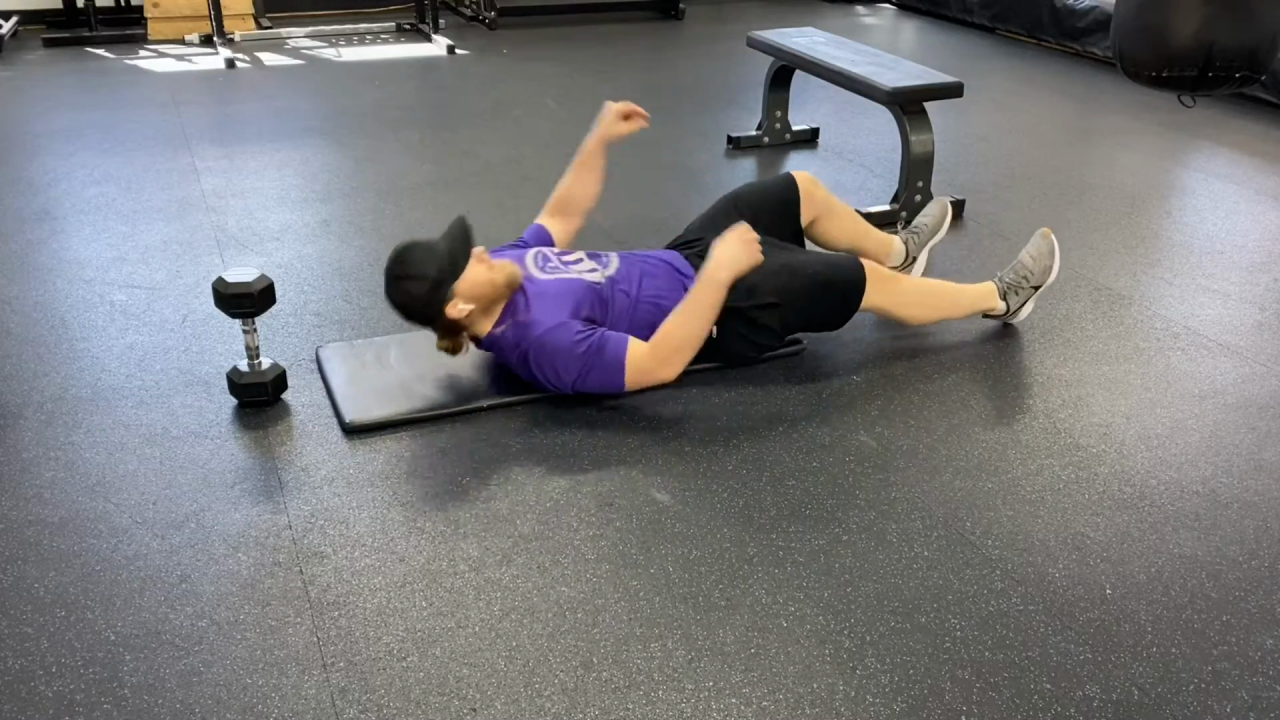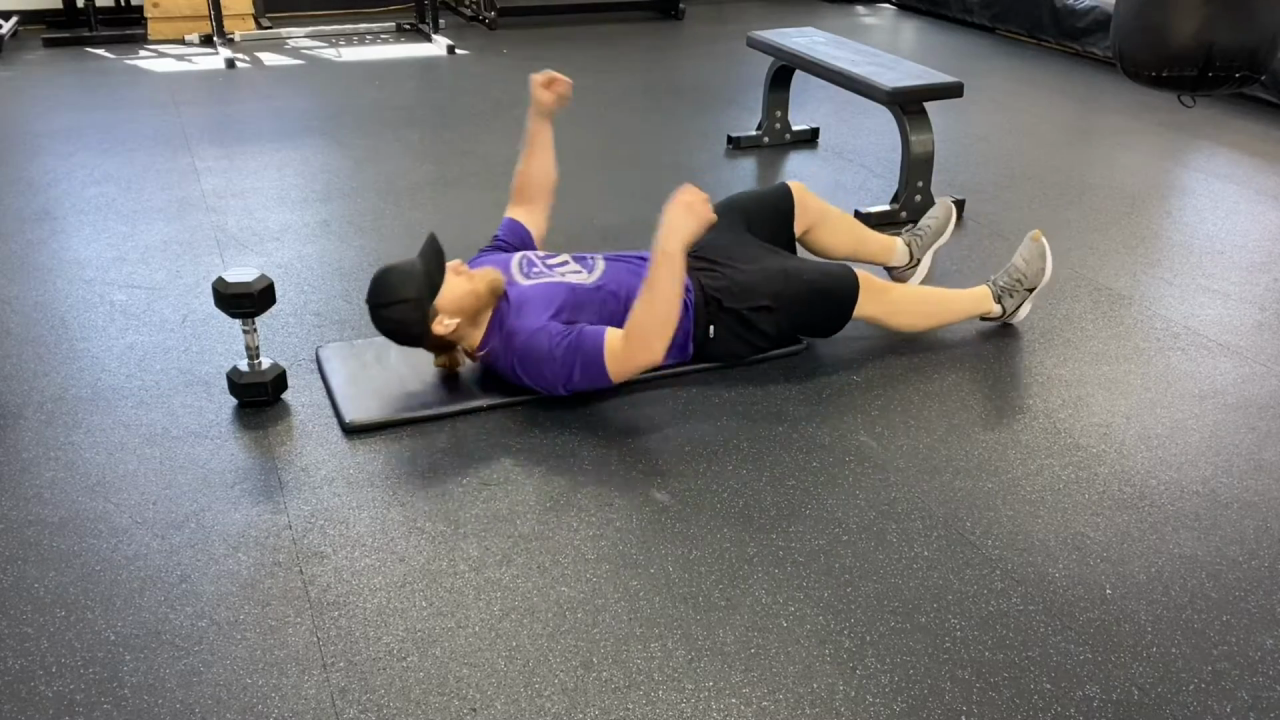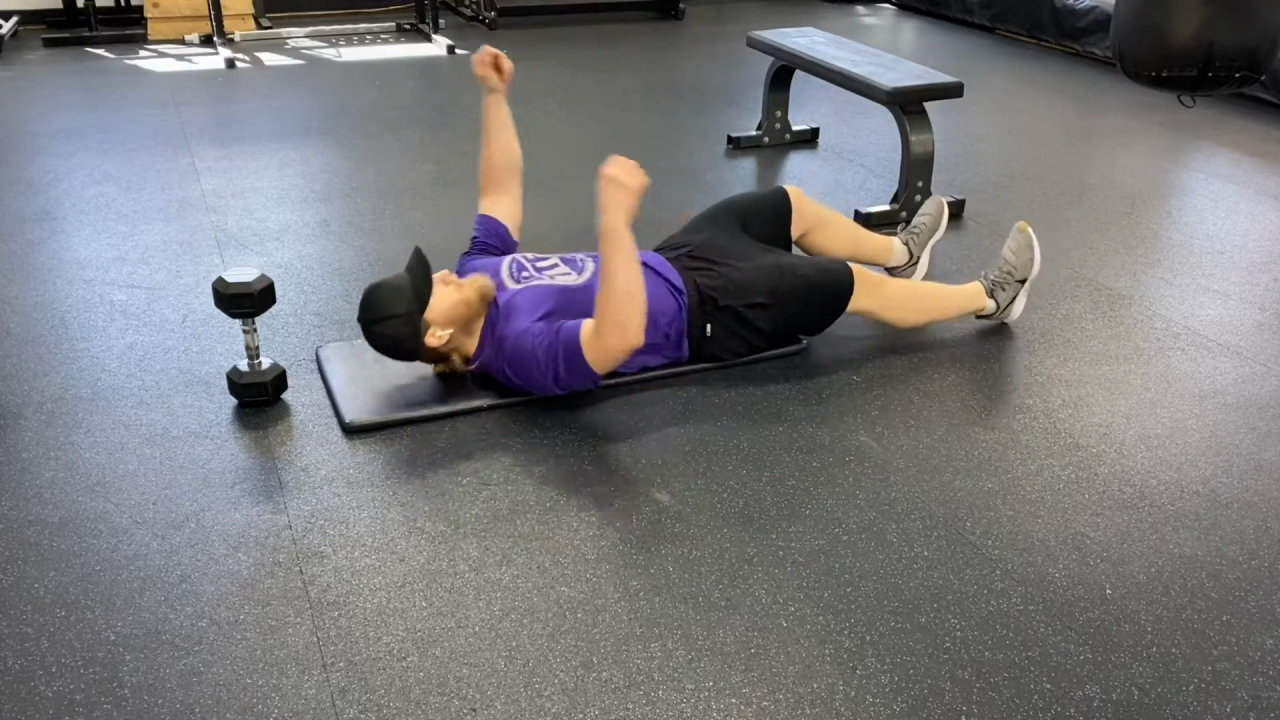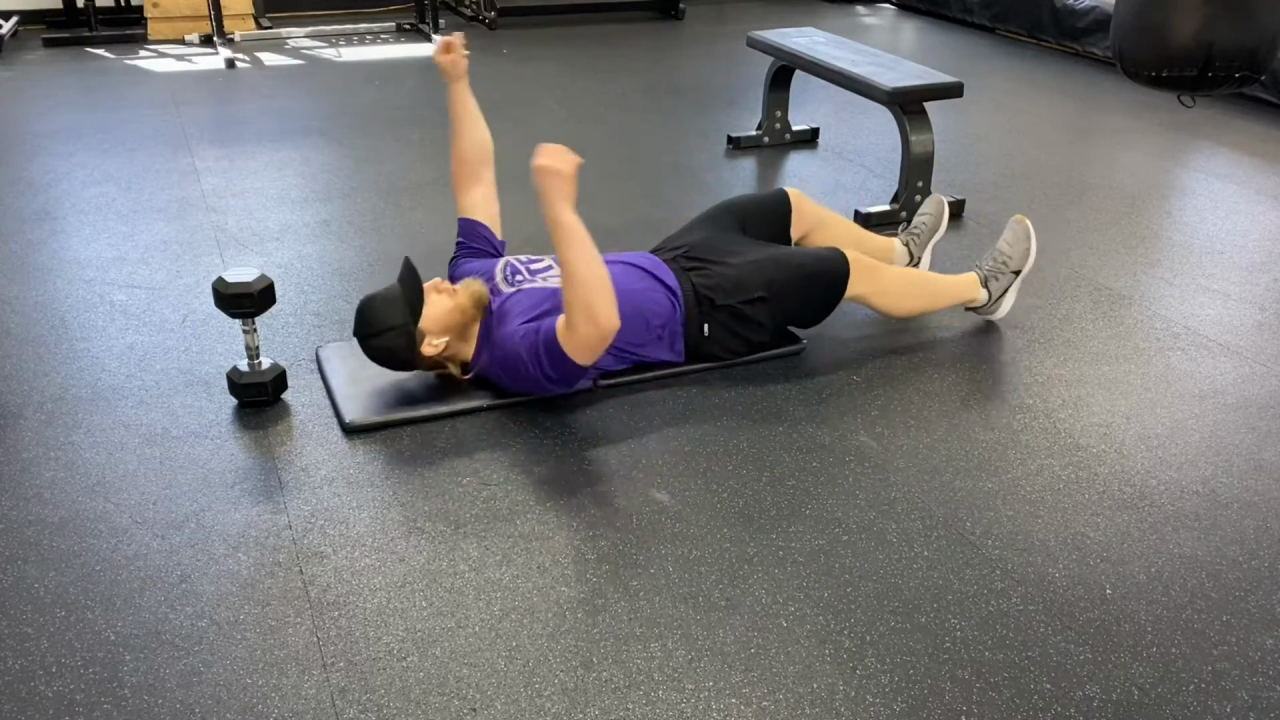
dt=0.1s
person 1, frame 1
left shoulder: (505, 267)
right shoulder: (542, 342)
left elbow: (564, 214)
right elbow: (658, 363)
left wrist: (598, 139)
right wrist: (722, 270)
left hip: (678, 259)
right hip: (711, 317)
left knee: (801, 191)
right knee: (868, 283)
left ankle: (897, 250)
right ankle: (996, 298)
person 1, frame 2
left shoulder: (489, 272)
right shoulder: (530, 347)
left elbow: (532, 201)
right elbow: (644, 349)
left wrist: (541, 118)
right wrist: (672, 237)
left hip: (676, 272)
right hip: (708, 316)
left knee: (796, 200)
right knee: (863, 293)
left ankle: (902, 255)
right ankle: (993, 301)
person 1, frame 3
left shoulder: (477, 272)
right shoulder: (520, 350)
left elbow: (502, 187)
right elbow: (622, 335)
left wrist: (494, 94)
right wrist: (615, 216)
left hip: (665, 265)
right hip: (698, 314)
left knee: (795, 204)
right knee: (859, 287)
left ankle: (898, 254)
right ankle: (986, 297)
person 1, frame 4
left shoulder: (474, 274)
right shoulder: (518, 357)
left elbow: (478, 178)
right elbow: (599, 324)
left wrist: (456, 83)
right wrist: (558, 204)
left hip: (667, 269)
right hip: (701, 314)
left knee: (791, 204)
right knee: (849, 269)
left ankle: (902, 249)
right ankle: (978, 289)
